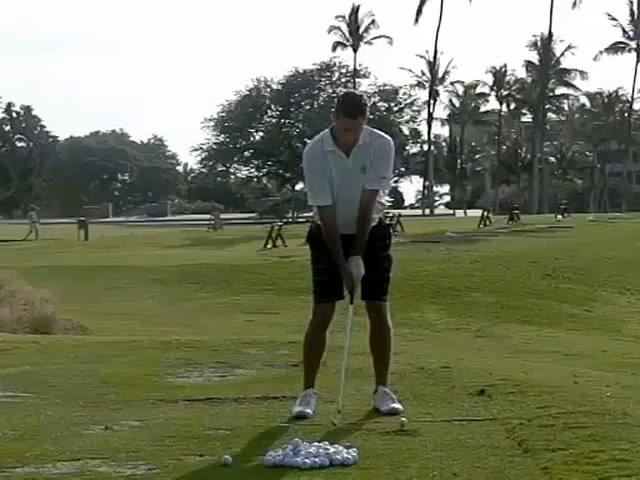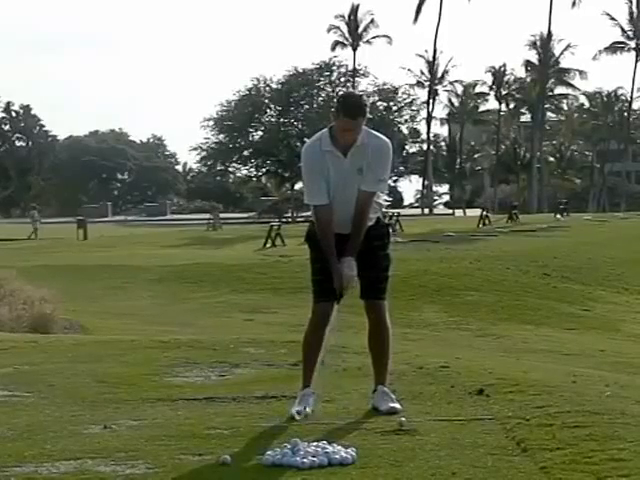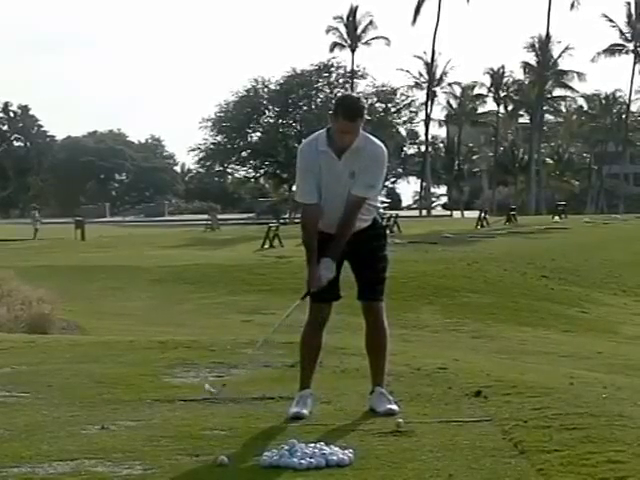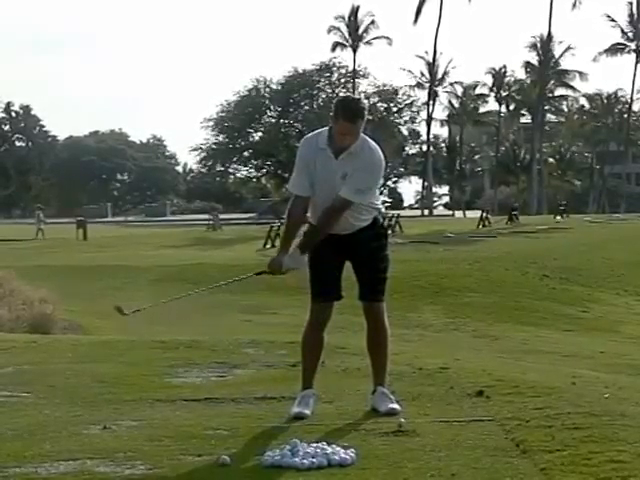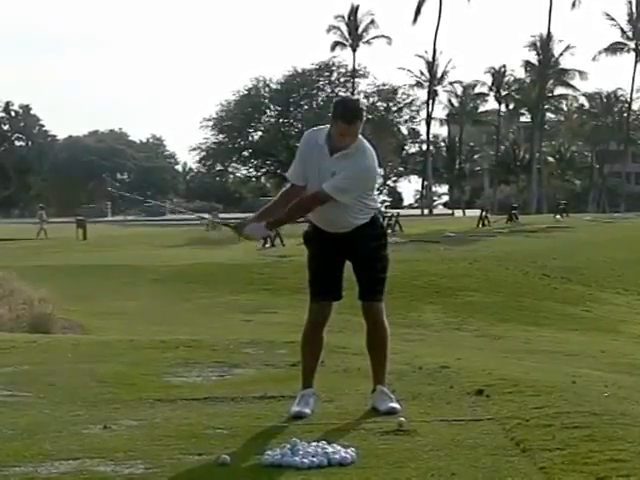
dt=1s
person 1, frame 1
left shoulder: (382, 145)
right shoulder: (314, 152)
left elbow: (368, 204)
right elbow: (326, 214)
left wrist: (358, 257)
right wrist: (343, 266)
left hip: (371, 233)
right hip: (328, 236)
left knee: (378, 310)
right knee: (322, 313)
left ankle: (382, 390)
right ankle: (308, 392)
person 1, frame 2
left shoulder: (380, 147)
right shoulder: (313, 150)
left elbow: (364, 205)
right elbow: (322, 212)
left wrist: (351, 257)
right wrist: (334, 265)
left hip: (369, 232)
right hip: (327, 234)
left knee: (377, 310)
right knee: (321, 312)
left ankle: (381, 389)
right ankle: (306, 390)
person 1, frame 3
left shoulder: (375, 152)
right shoulder: (309, 150)
left elbow: (353, 209)
right elbow: (309, 211)
left wrist: (331, 259)
right wrist: (312, 263)
left hip: (365, 234)
right hip: (323, 234)
left knee: (374, 311)
right knee: (317, 315)
left ankle: (378, 390)
right ankle: (304, 392)
person 1, frame 4
left shoulder: (371, 157)
right shoulder: (309, 146)
left elbow: (336, 210)
right elbow: (300, 202)
left wrist: (300, 251)
right wrist: (283, 249)
left hip: (366, 234)
right hip: (324, 236)
left knee: (375, 312)
right knee: (318, 315)
left ankle: (380, 390)
right ankle: (306, 391)
person 1, frame 5
left shoulder: (364, 162)
right shoulder: (311, 139)
left elbow: (311, 201)
right elbow: (295, 188)
left wrist: (267, 227)
right wrist: (258, 217)
left hip: (364, 234)
right hip: (323, 235)
left knee: (374, 312)
right knee: (317, 314)
left ankle: (380, 389)
right ankle: (306, 391)
